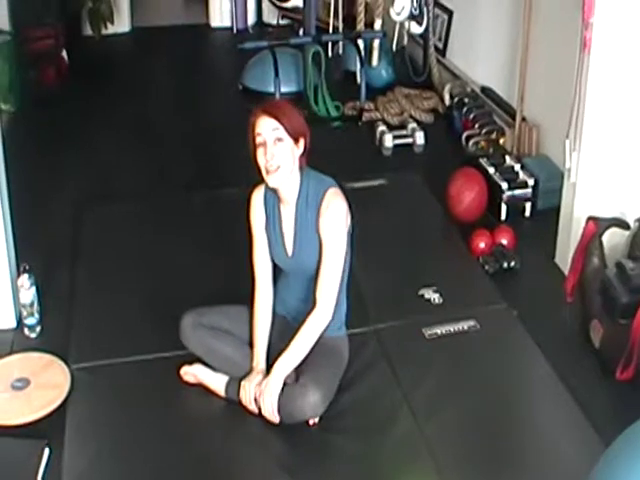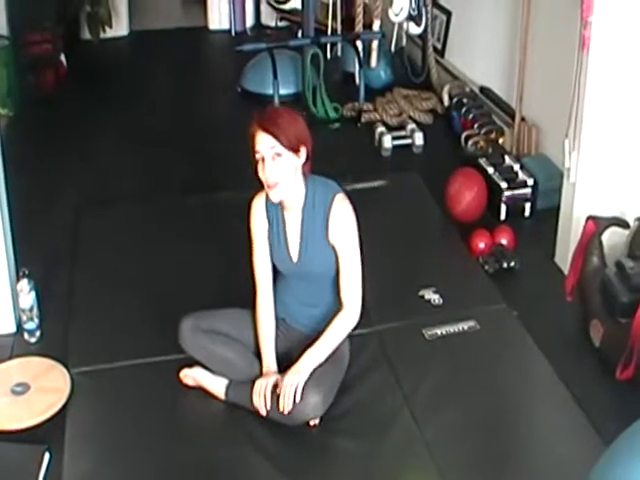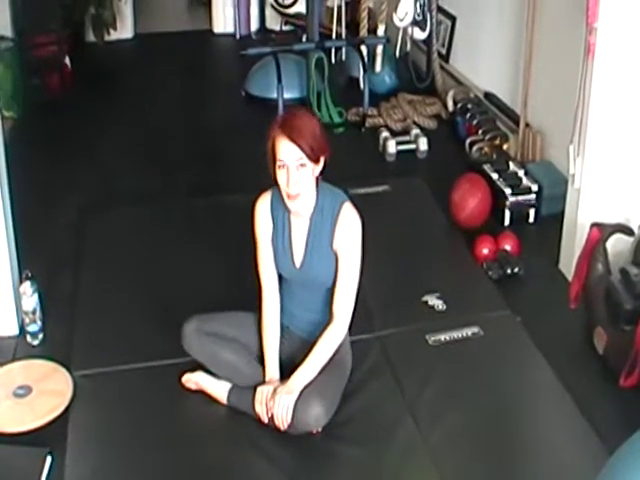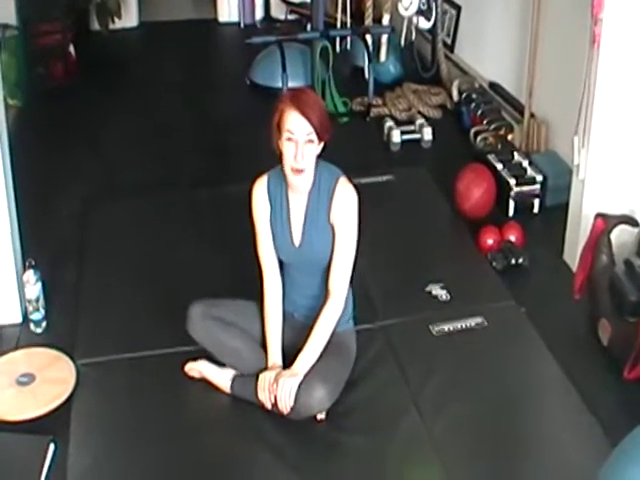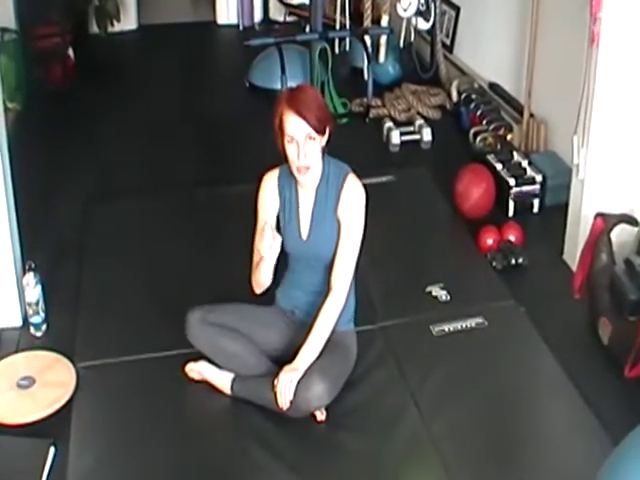
dt=1s
person 1, frame 1
left shoulder: (330, 202)
right shoulder: (260, 199)
left elbow: (324, 309)
right elbow: (263, 287)
left wrist: (275, 375)
right wrist: (258, 367)
left hip: (322, 335)
right hip: (279, 319)
left knee: (309, 401)
right knee: (191, 325)
left ankle: (223, 382)
right ankle: (290, 377)
person 1, frame 2
left shoulder: (335, 208)
right shoulder: (261, 206)
left elbow: (351, 309)
right elbow: (263, 292)
left wrist: (304, 366)
right wrist: (269, 368)
left hip: (323, 337)
right hip: (277, 322)
left knee: (309, 404)
right knee: (190, 330)
left ankle: (222, 385)
right ankle: (284, 382)
person 1, frame 3
left shoulder: (344, 218)
right shoulder: (266, 207)
left elbow: (341, 320)
right elbow: (269, 294)
left wrist: (293, 385)
right wrist: (272, 376)
left hip: (325, 342)
right hip: (281, 328)
left knee: (309, 415)
right knee: (194, 333)
left ankle: (225, 390)
right ankle: (274, 389)
person 1, frame 4
left shoulder: (341, 193)
right shoulder: (263, 190)
left elbow: (337, 296)
right elbow: (271, 279)
left wrist: (297, 370)
right wrist: (276, 363)
left hip: (330, 329)
right hip: (286, 317)
left knee: (314, 397)
right knee: (199, 317)
left ankle: (230, 378)
right ankle: (279, 377)
person 1, frame 5
left shoulder: (349, 189)
right shoulder: (273, 183)
left elbow: (339, 289)
right elbow: (259, 284)
left wrist: (299, 365)
right wrist: (267, 257)
left hip: (332, 329)
right hip: (285, 316)
left knee: (312, 392)
right knee: (197, 323)
left ankle: (228, 380)
right ankle: (285, 378)
